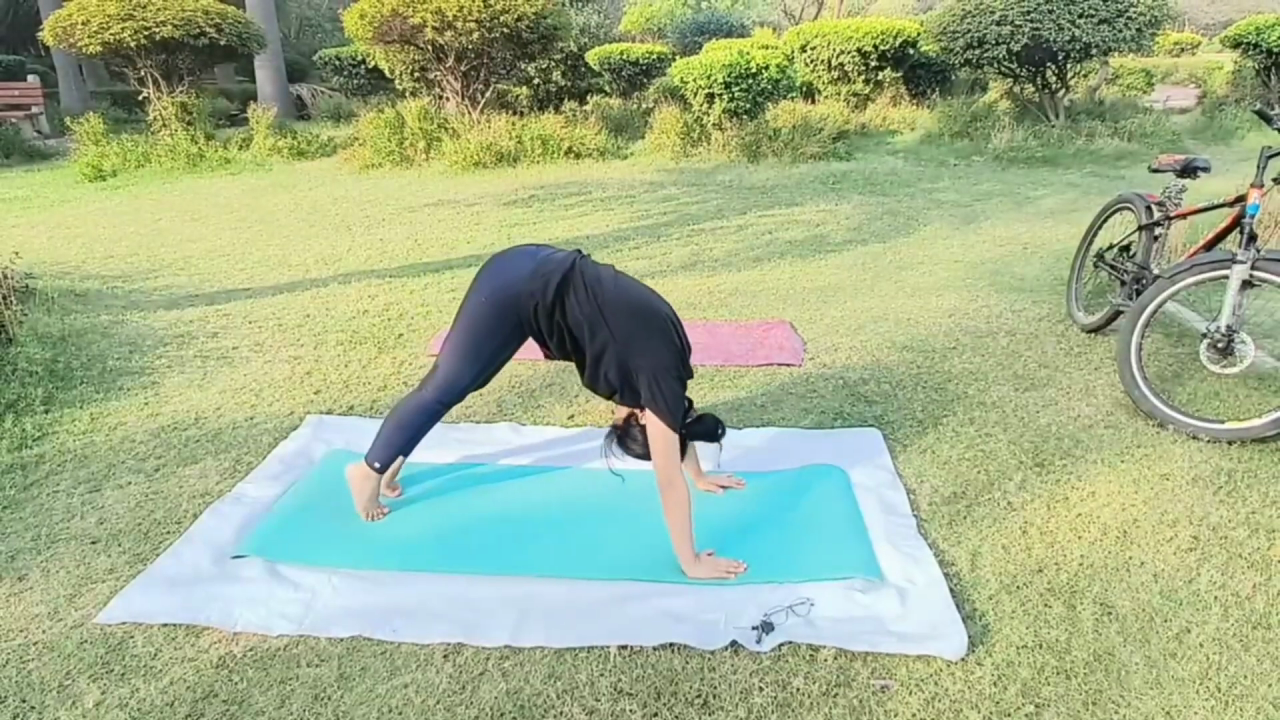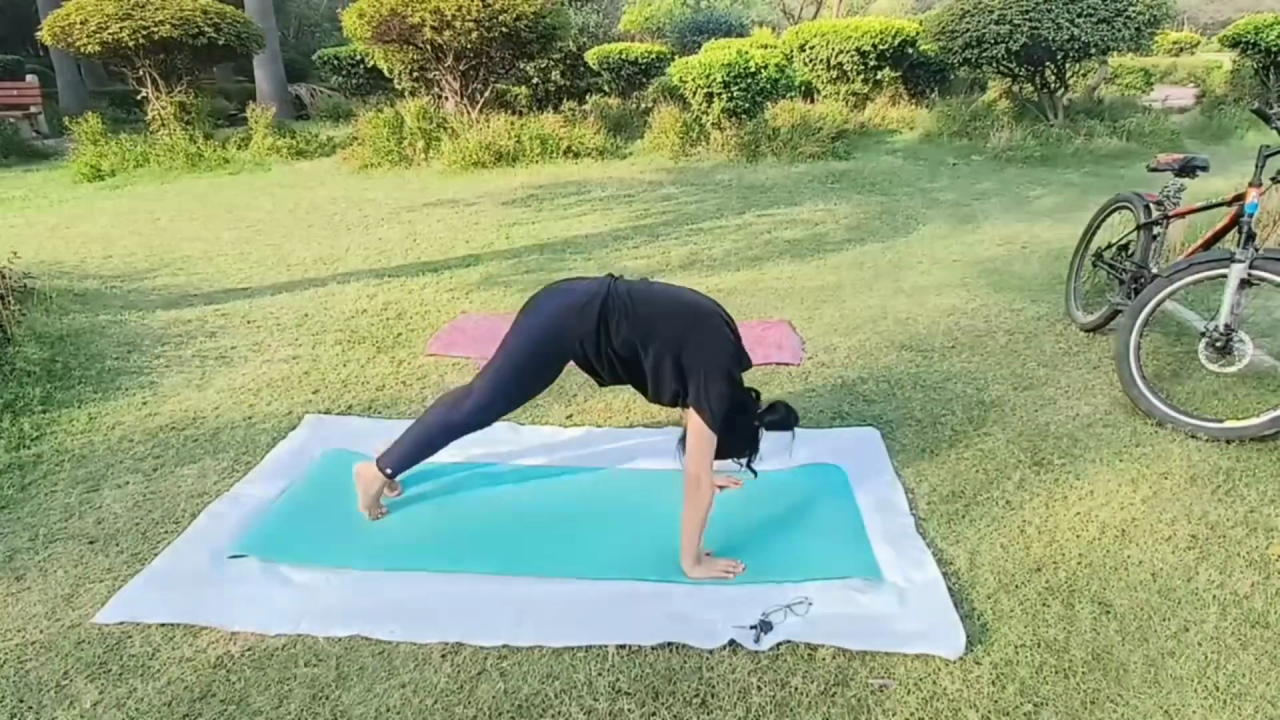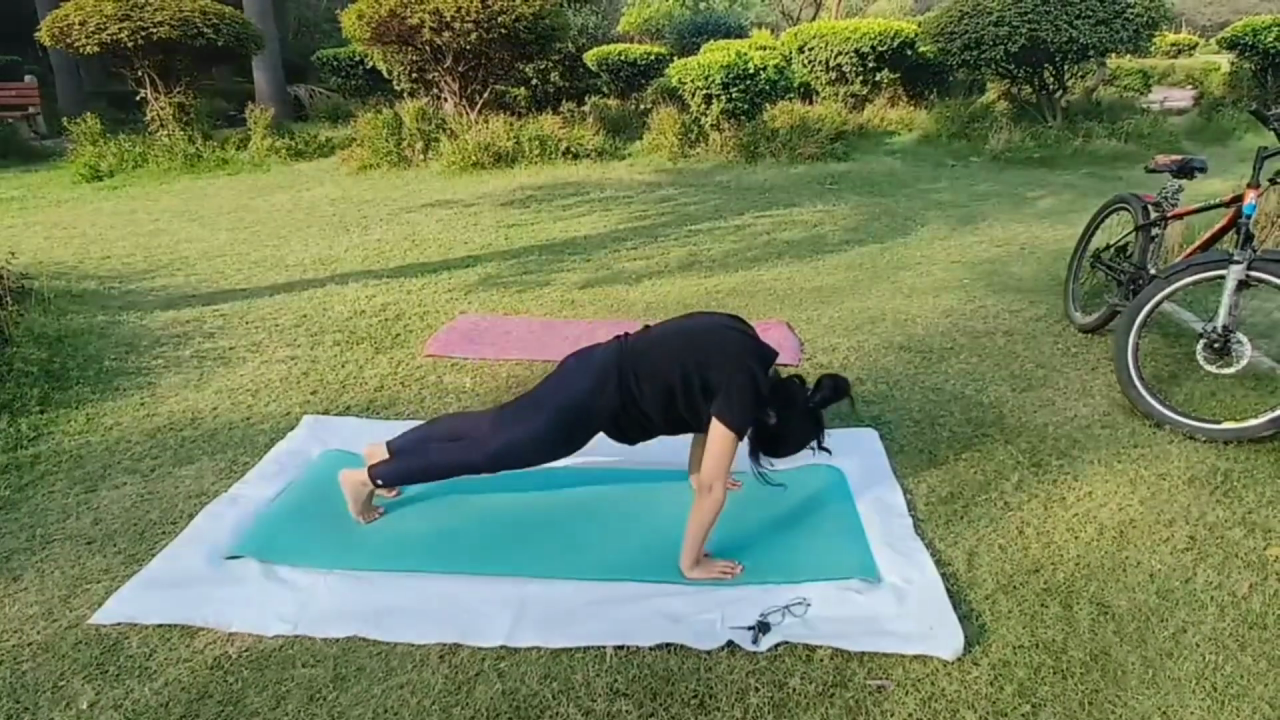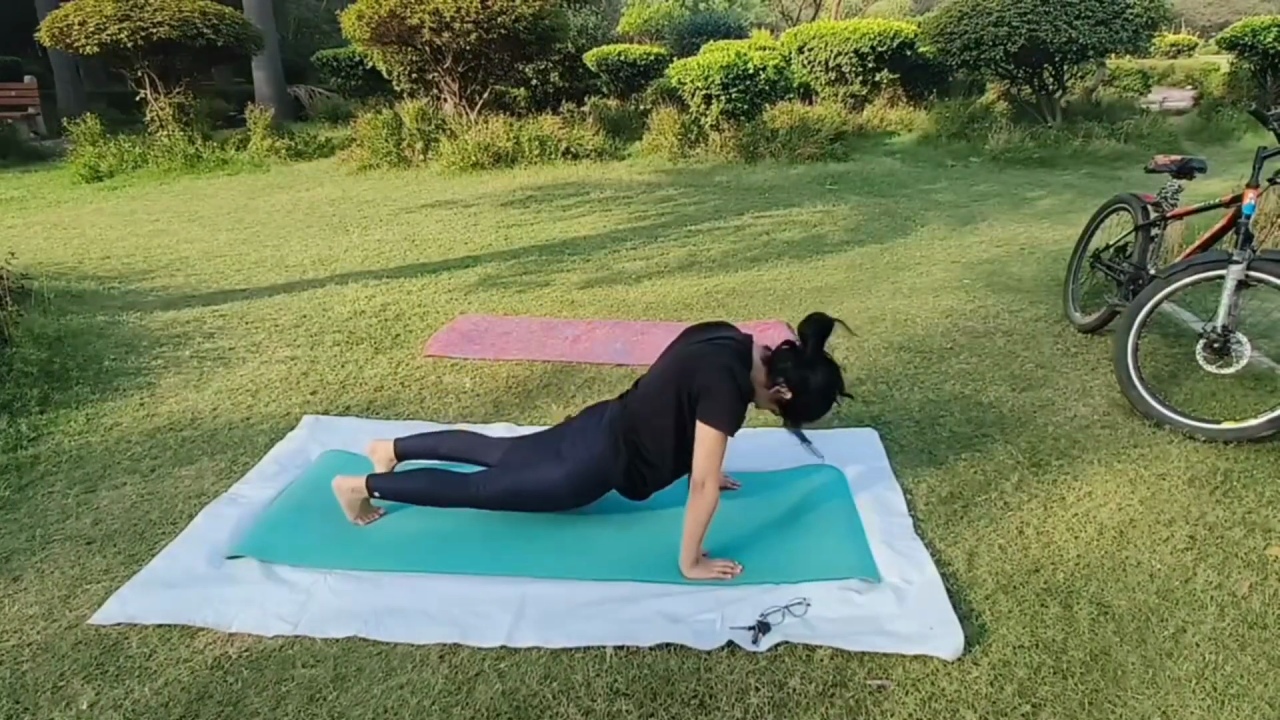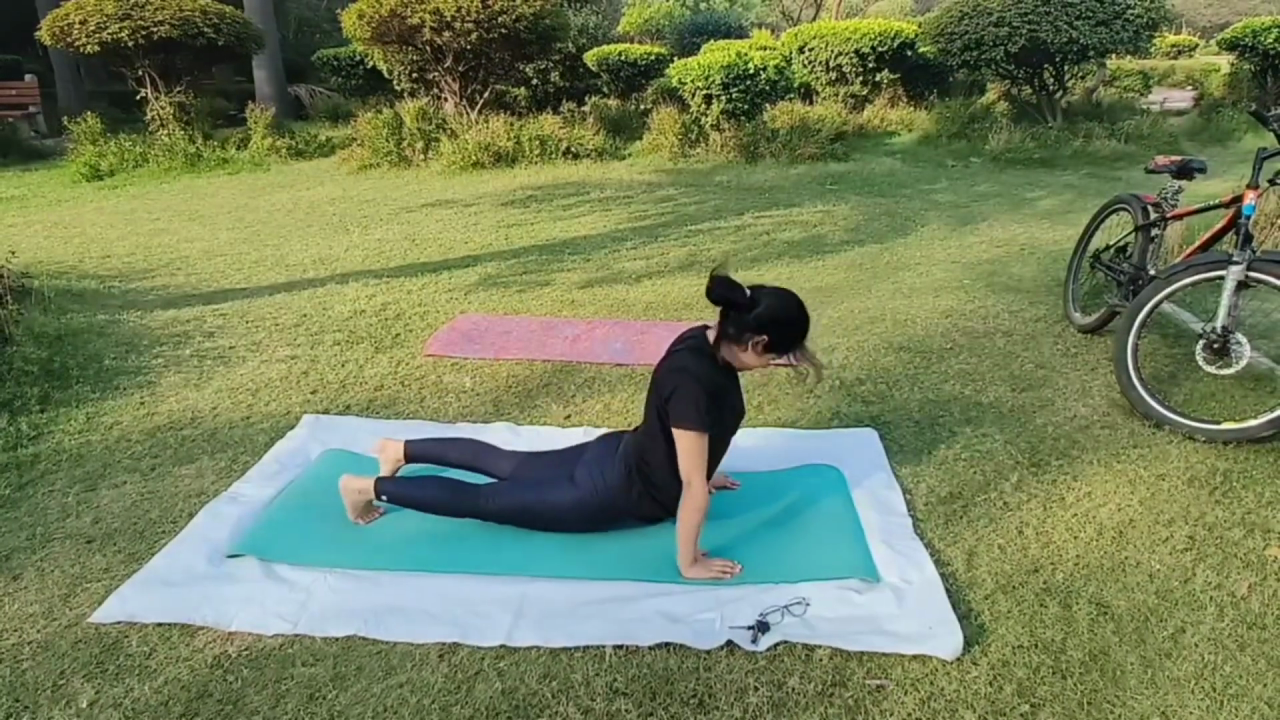
dt=0.4s
person 1, frame 1
left shoulder: (665, 364)
right shoulder: (659, 378)
left elbow: (678, 425)
right elbow: (670, 479)
left wrist: (700, 475)
right wrist: (691, 562)
left hip: (540, 277)
right hip: (523, 287)
left knee: (454, 383)
right knee: (444, 388)
left ankle: (392, 458)
right ankle: (368, 472)
person 1, frame 2
left shoulder: (719, 356)
right shoulder: (716, 380)
right elbow: (697, 480)
left wrist: (706, 475)
right wrist: (692, 562)
left hip: (578, 307)
right hip: (569, 321)
left knee: (479, 398)
right knee: (478, 406)
left ankle: (395, 457)
right ankle: (377, 472)
person 1, frame 3
left shoulder: (746, 355)
right shoulder: (746, 386)
right elbow: (710, 486)
left wrist: (698, 470)
right wrist: (691, 563)
left hip: (599, 370)
right hip: (596, 396)
left knee: (491, 427)
right knee: (486, 450)
left ankle: (386, 451)
right ankle: (366, 477)
person 1, frame 4
left shoulder: (729, 344)
right shoulder: (727, 383)
right elbow: (704, 486)
left wrist: (702, 472)
right wrist: (690, 563)
left hip: (604, 427)
right hip: (600, 465)
left knee: (497, 453)
right knee: (481, 489)
left ankle: (391, 449)
right ankle: (363, 486)
person 1, frame 5
left shoulder: (708, 340)
right shoulder: (694, 379)
right elbow: (692, 486)
left wrist: (700, 473)
right wrist: (688, 562)
left hip: (620, 456)
right hip: (612, 494)
left knee: (505, 465)
right knee: (487, 502)
left ankle: (400, 449)
right ankle: (370, 487)
